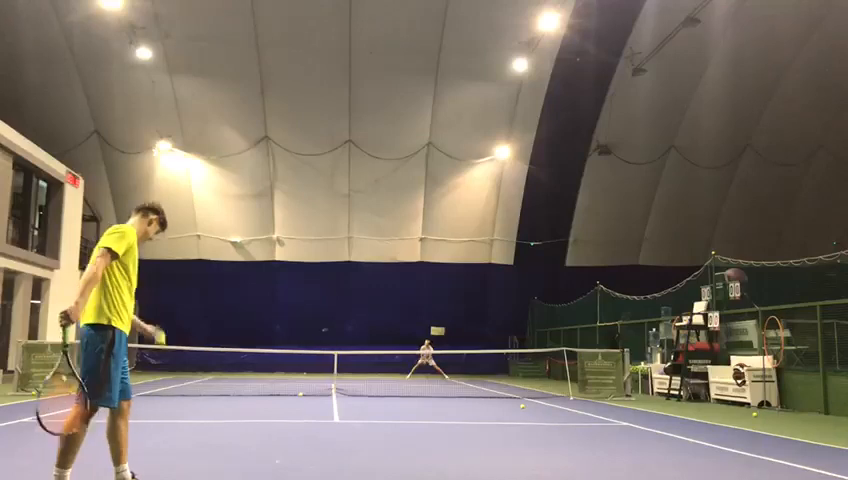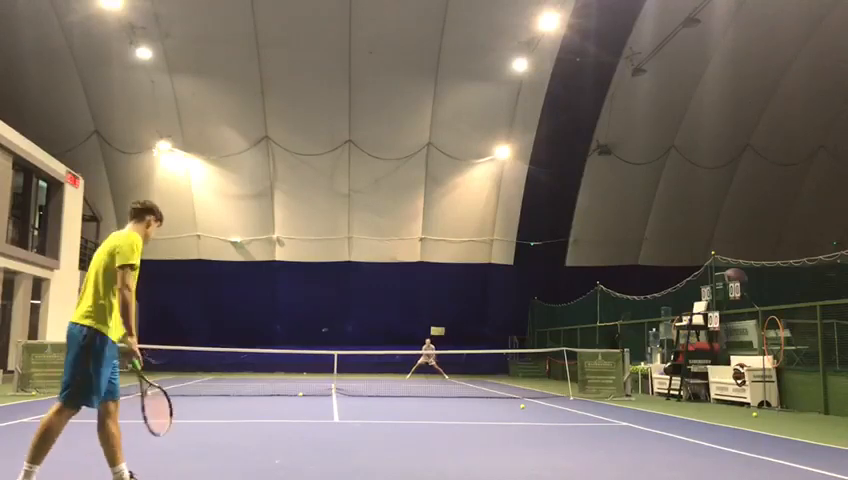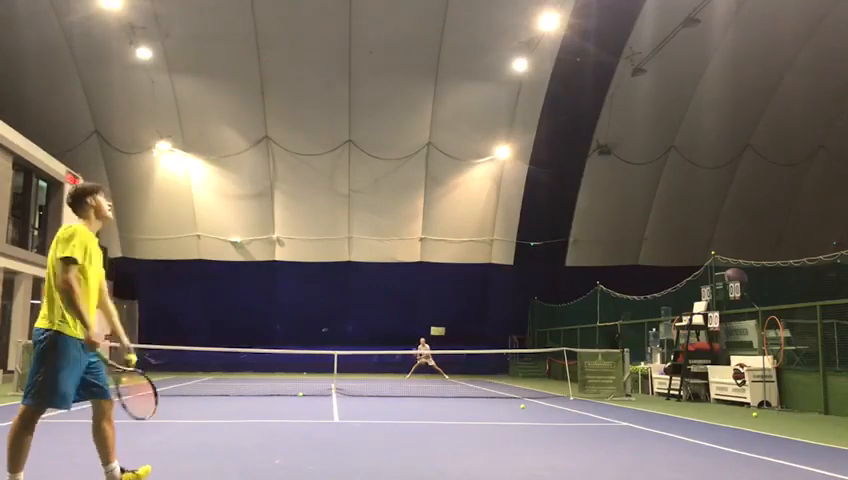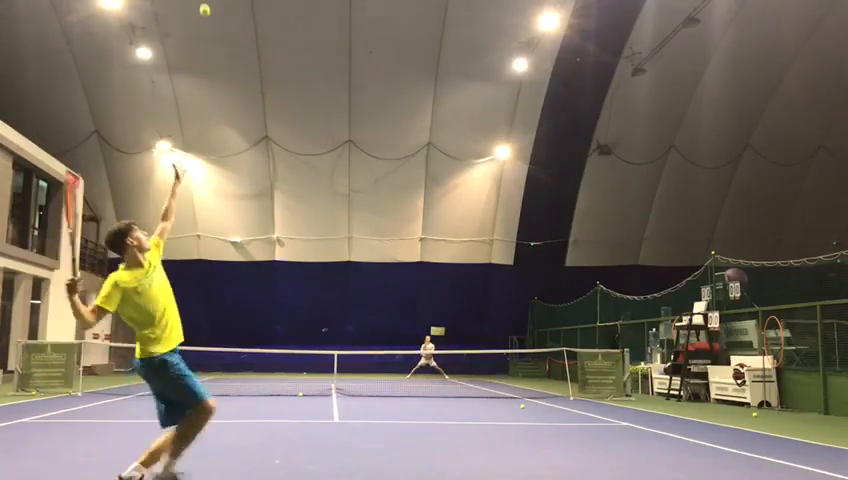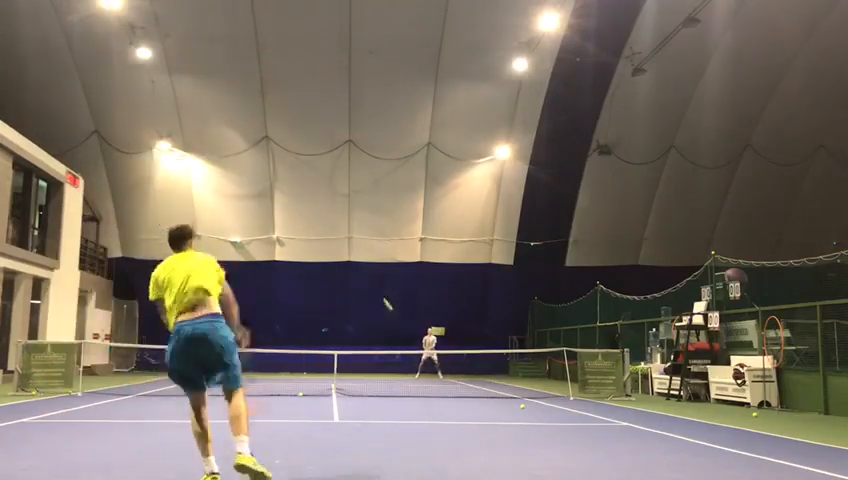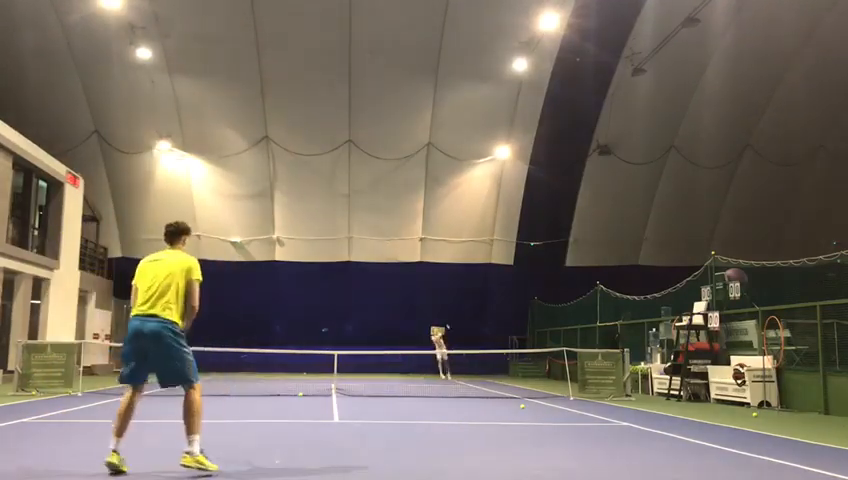
dt=0.7s
person 1, frame 1
left shoulder: (125, 242)
right shoulder: (123, 232)
right elbow: (96, 265)
left wrist: (141, 325)
right wrist: (78, 304)
left hip: (114, 331)
right hip: (105, 329)
left knee: (121, 406)
right knee: (88, 405)
person 1, frame 2
left shoulder: (116, 240)
right shoulder: (130, 240)
right elbow: (125, 289)
left wrist: (130, 342)
right wrist: (133, 336)
left hip: (102, 335)
right hip: (93, 332)
left knee: (109, 408)
right knee: (68, 406)
person 1, frame 3
left shoulder: (92, 243)
right shoulder: (73, 233)
left elbow: (103, 297)
right elbow: (67, 282)
left wrist: (122, 336)
right wrist: (88, 327)
left hip: (81, 338)
right hip: (59, 334)
left knee: (104, 404)
right knee: (33, 408)
person 1, frame 4
left shoulder: (151, 259)
right shoulder: (118, 282)
left elbow: (166, 221)
right elbow: (88, 321)
left wrist: (176, 185)
right wrist: (73, 296)
left hip: (168, 355)
right hip: (157, 358)
left knee: (183, 425)
right knee: (205, 407)
person 1, frame 5
left shoulder: (159, 273)
right shoulder: (206, 260)
left elbow: (165, 316)
right elbow: (228, 299)
right wrist: (237, 330)
left hip: (182, 334)
right hip: (212, 325)
left knee: (197, 403)
right knee: (235, 393)
right ankle: (243, 454)
person 1, frame 6
left shoulder: (146, 262)
right shoulder: (189, 262)
left elbow: (134, 301)
right elbow: (193, 304)
right wrist: (182, 325)
left hip: (136, 324)
right hip: (165, 328)
left knee: (134, 390)
right knee: (192, 387)
left ankle: (115, 452)
right ankle: (193, 452)
